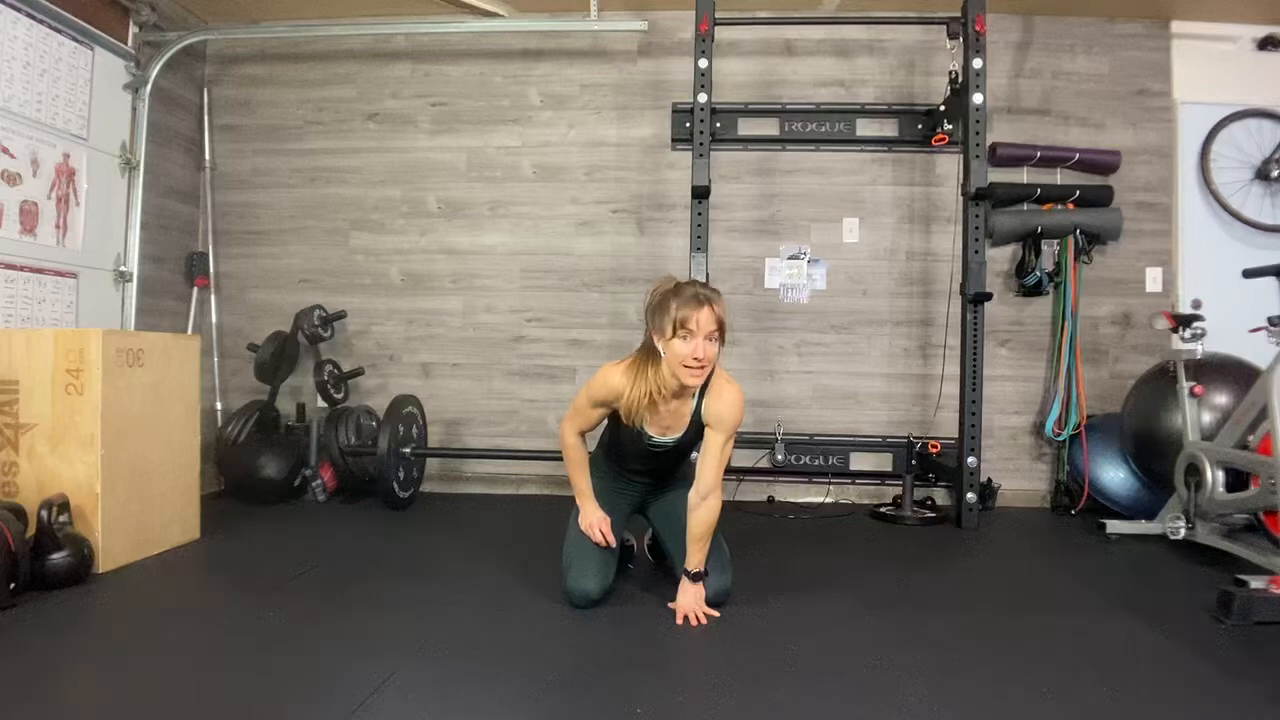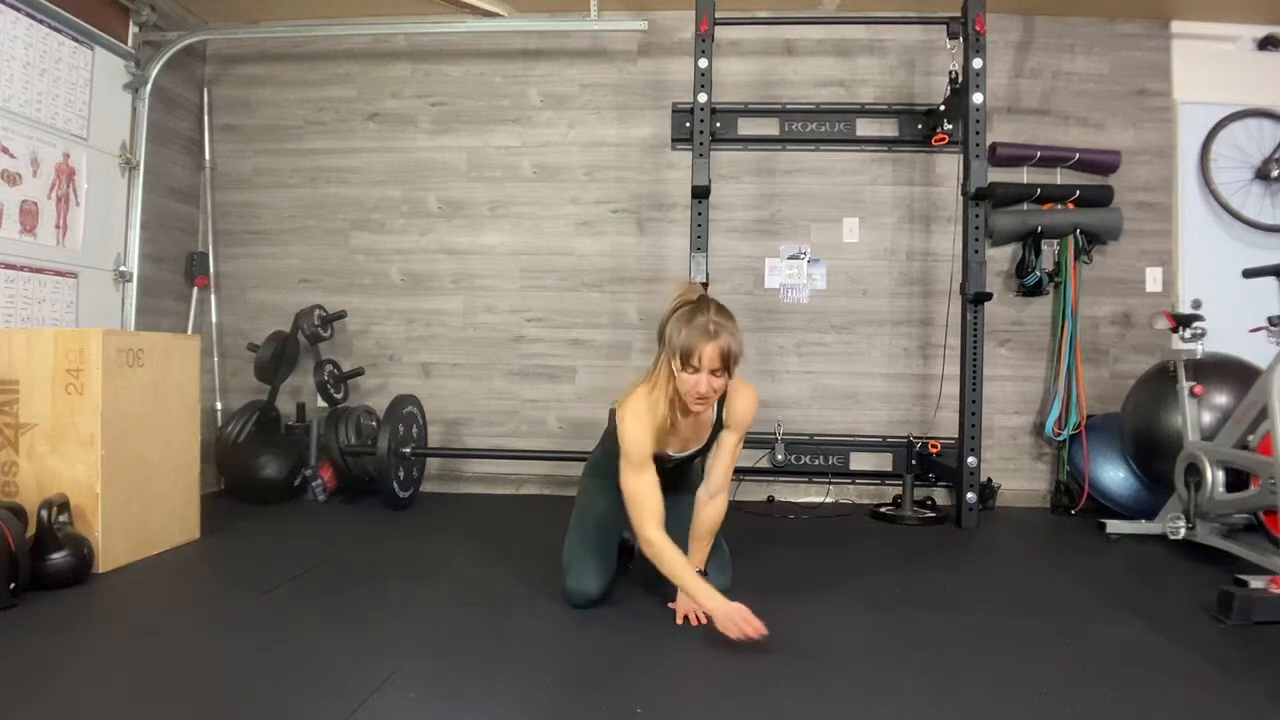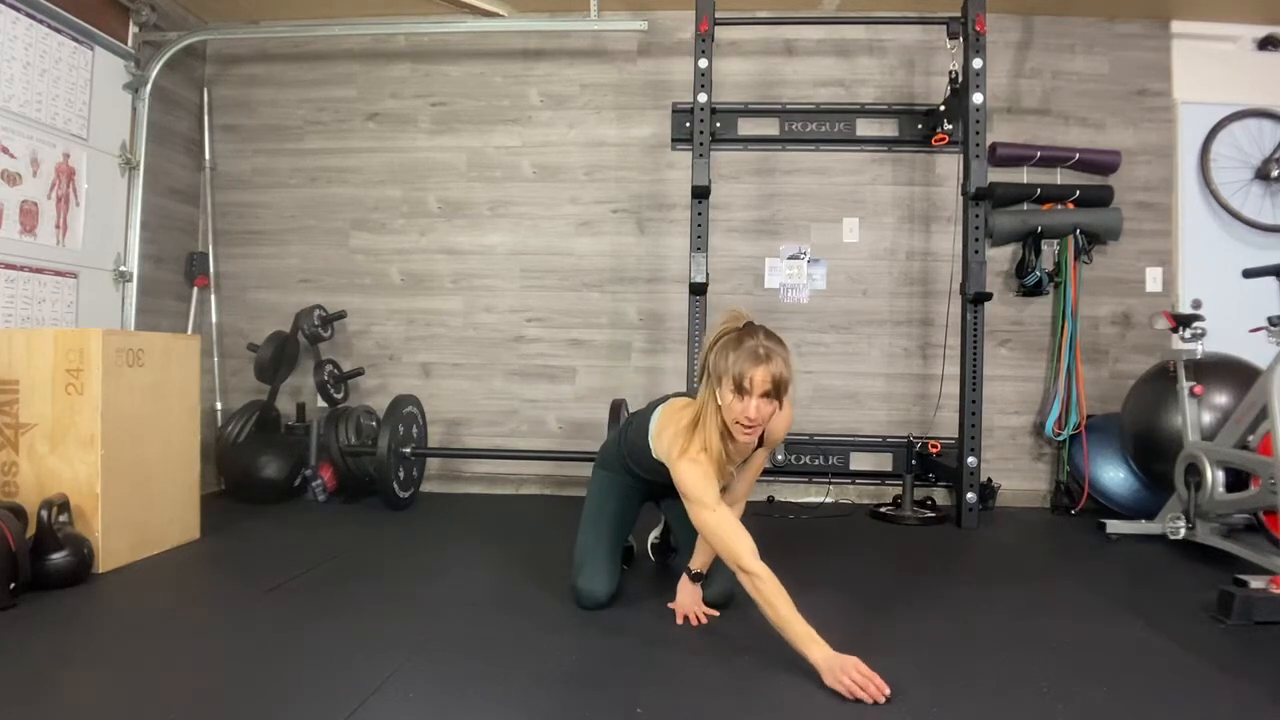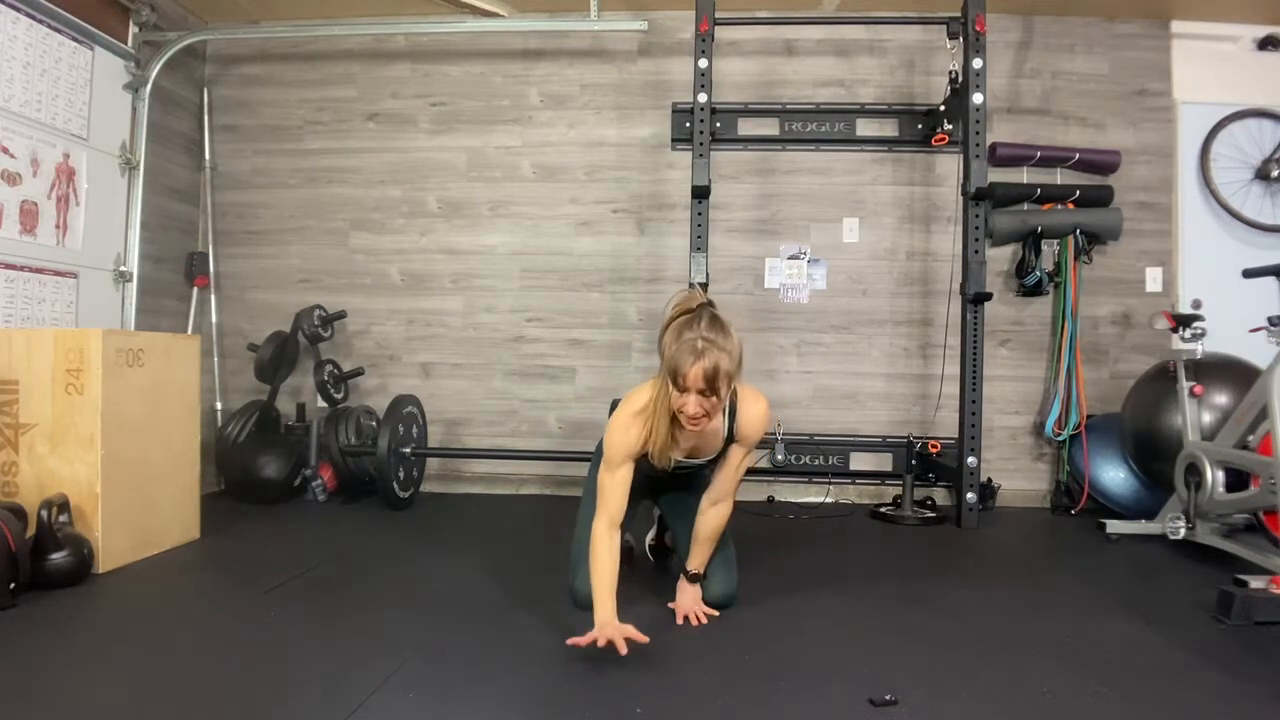
dt=1s
person 1, frame 1
left shoulder: (725, 398)
right shoulder: (619, 380)
left elbow: (706, 494)
right elbow: (571, 429)
left wrist: (692, 576)
right wrist: (587, 503)
left hip: (673, 480)
right hip: (612, 476)
left knee: (715, 589)
right knee: (584, 591)
left ankle: (661, 544)
right ankle: (618, 545)
person 1, frame 2
left shoulder: (741, 402)
right shoulder: (640, 411)
left elbow: (713, 494)
right elbow: (649, 530)
left wrist: (693, 570)
right wrist: (713, 603)
left hip: (679, 481)
right hip: (615, 479)
left knee: (718, 584)
right knee: (583, 591)
left ankle: (668, 561)
right ankle: (621, 547)
person 1, frame 3
left shoulder: (777, 421)
right shoulder: (690, 447)
left elbow: (732, 504)
right elbow: (749, 567)
left wrist: (693, 575)
right wrist: (824, 658)
left hip: (681, 480)
right hip: (625, 470)
left knee: (718, 590)
right knee: (593, 592)
left ankle: (669, 536)
right ankle: (620, 541)
person 1, frame 4
left shoulder: (751, 413)
right shoulder: (634, 416)
left elbow: (718, 501)
right elbow: (606, 523)
left wrist: (691, 577)
right wrist: (606, 619)
left hip: (691, 479)
right hip: (627, 471)
left knee: (719, 593)
right knee: (585, 593)
left ankle: (666, 535)
right ankle: (628, 546)
